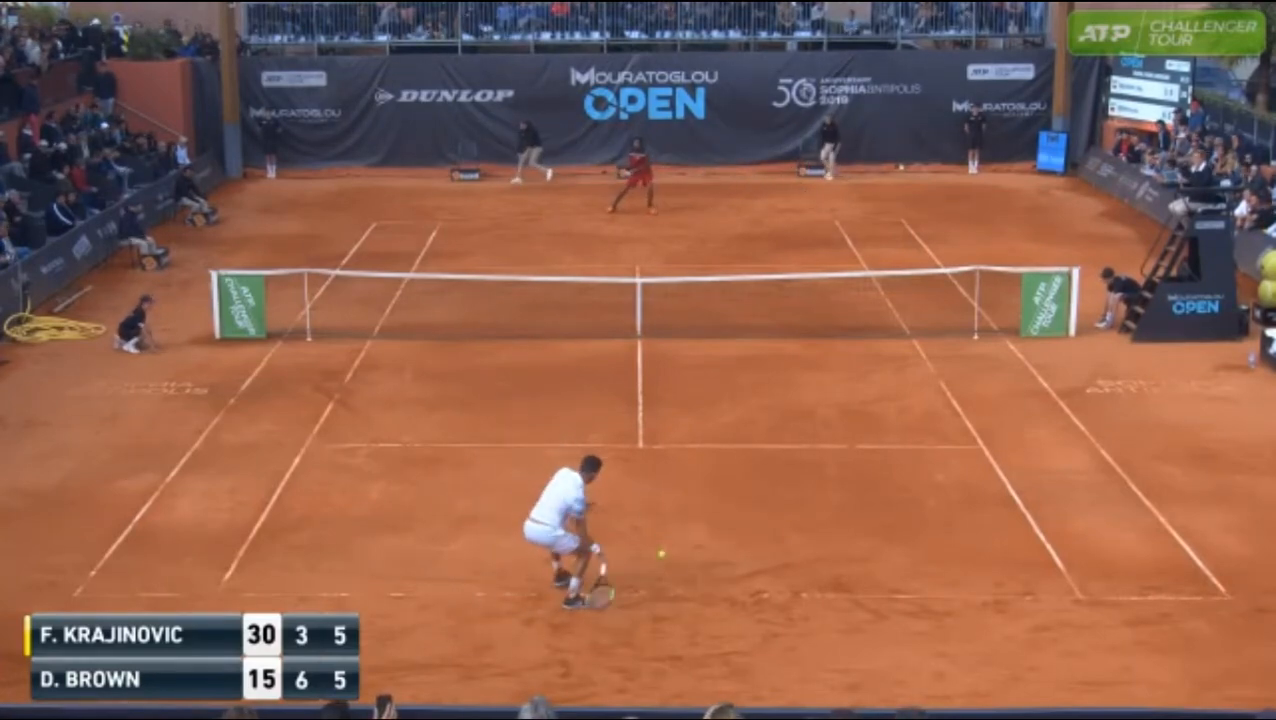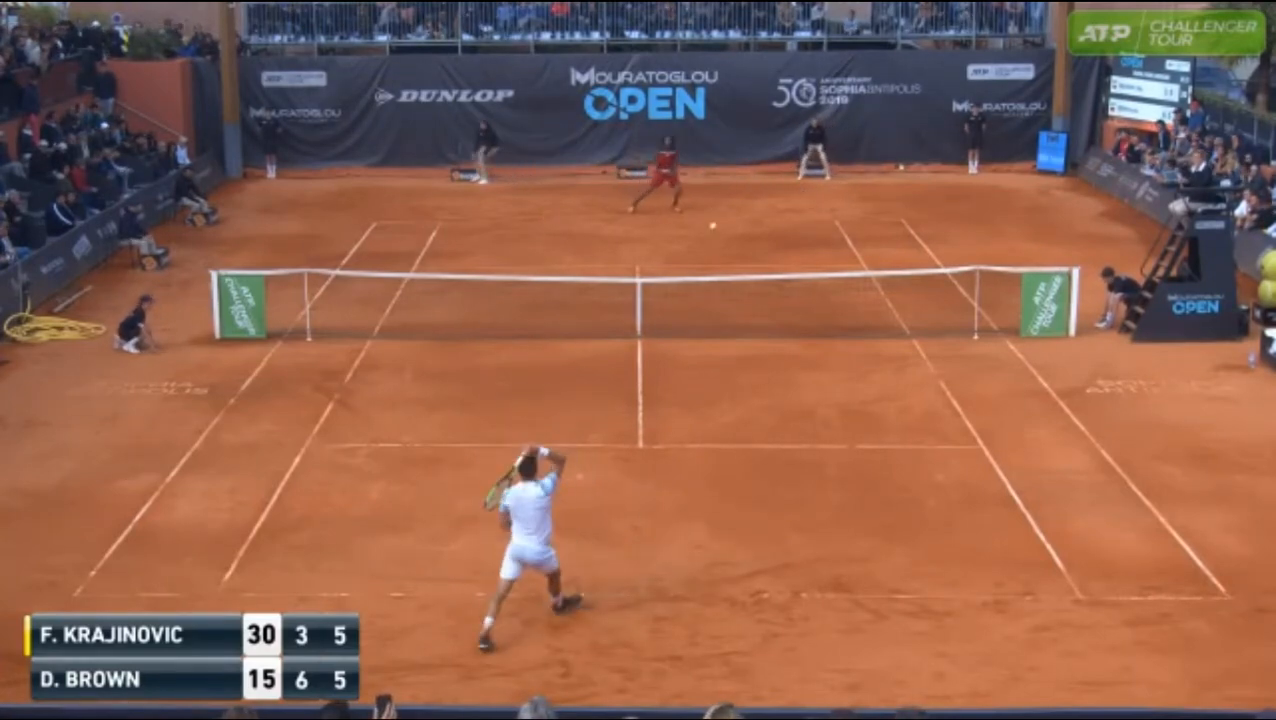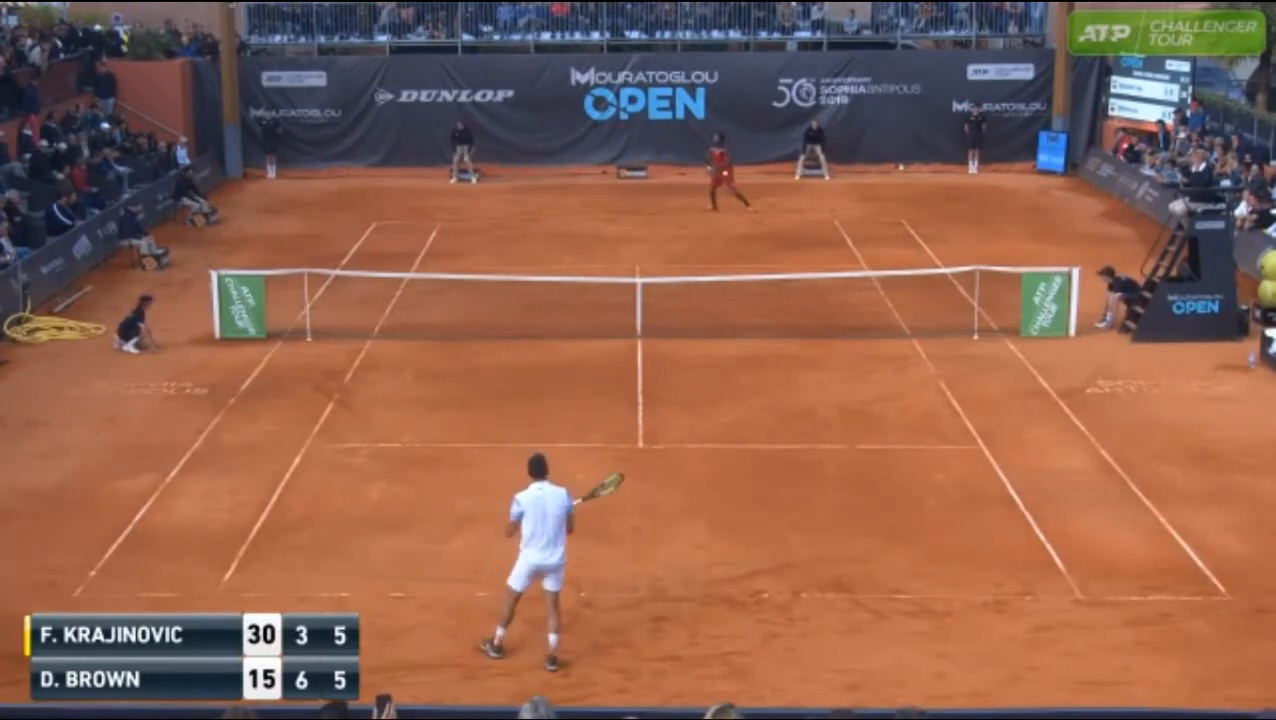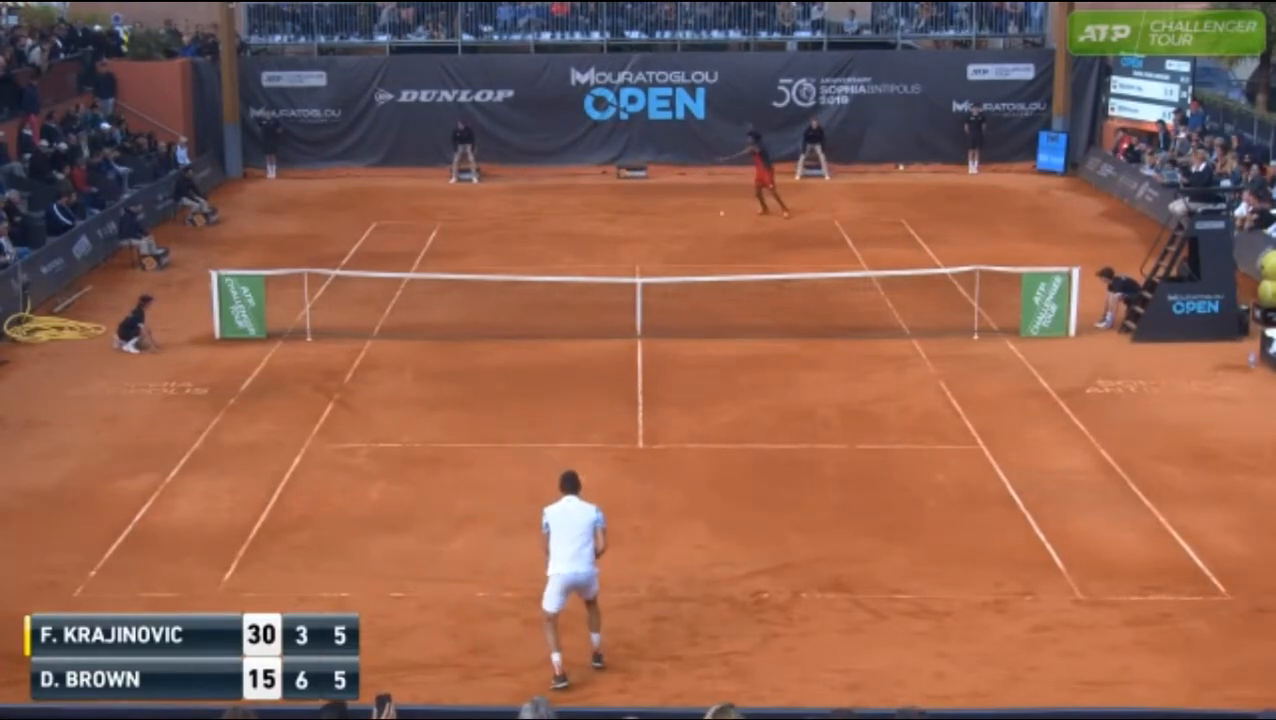
dt=0.5s
person 1, frame 1
left shoulder: (564, 473)
right shoulder: (578, 497)
right elbow: (580, 530)
right wrist: (594, 546)
left hip: (529, 528)
right hip: (545, 532)
left knee: (554, 539)
right knee: (584, 552)
left ankle: (558, 575)
right ankle: (572, 597)
person 1, frame 2
left shoulder: (508, 494)
right shoulder: (544, 489)
left elbow: (504, 525)
right elbow: (561, 461)
right wrist: (539, 450)
left hip: (516, 550)
right hip: (540, 552)
left knee: (500, 593)
right knee: (554, 574)
left ankle: (485, 635)
right ankle: (559, 604)
person 1, frame 3
left shoulder: (521, 499)
right shoulder: (563, 494)
left elbow: (510, 532)
right elbow: (570, 529)
left hip: (529, 559)
right hip: (555, 560)
left knee: (511, 601)
right knee: (553, 606)
left ankle: (497, 644)
right ankle: (552, 656)
person 1, frame 4
left shoulder: (549, 512)
right shoulder: (593, 511)
left elbow: (547, 548)
right elbow: (602, 546)
left hip: (560, 575)
right hip: (586, 574)
left knee: (549, 622)
right knee: (592, 603)
left ankle: (559, 673)
right ankle: (597, 654)
